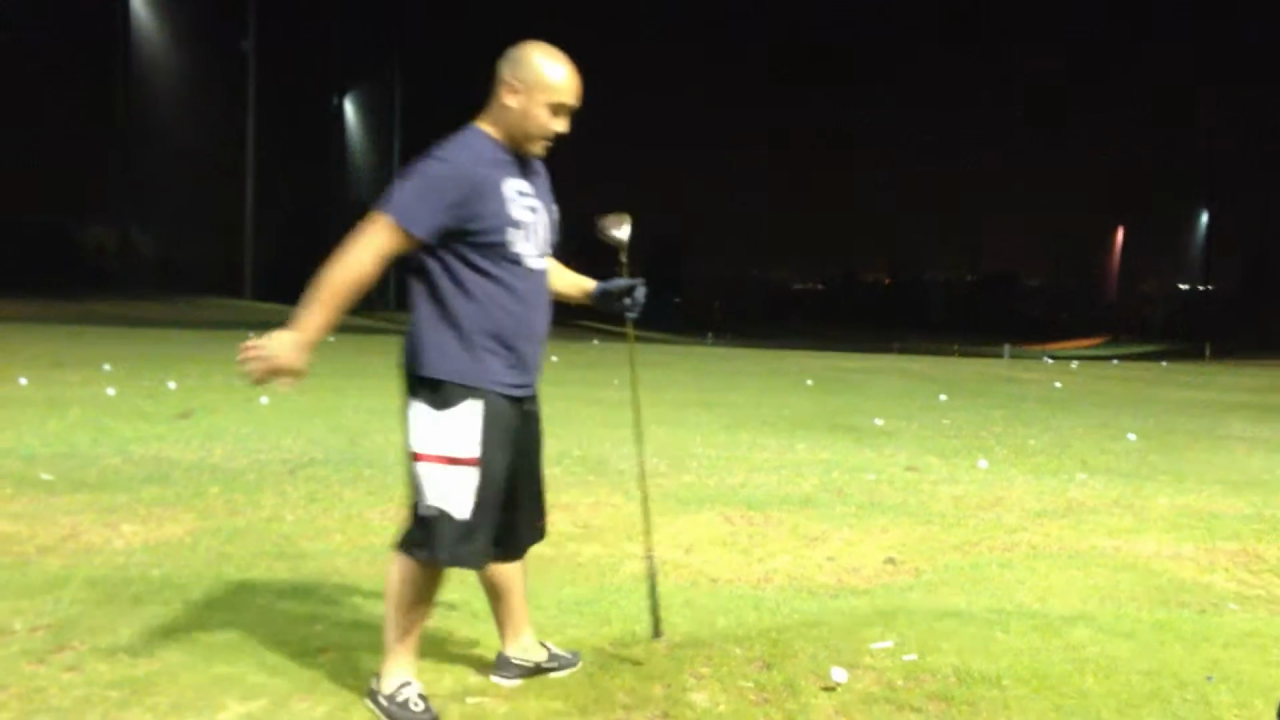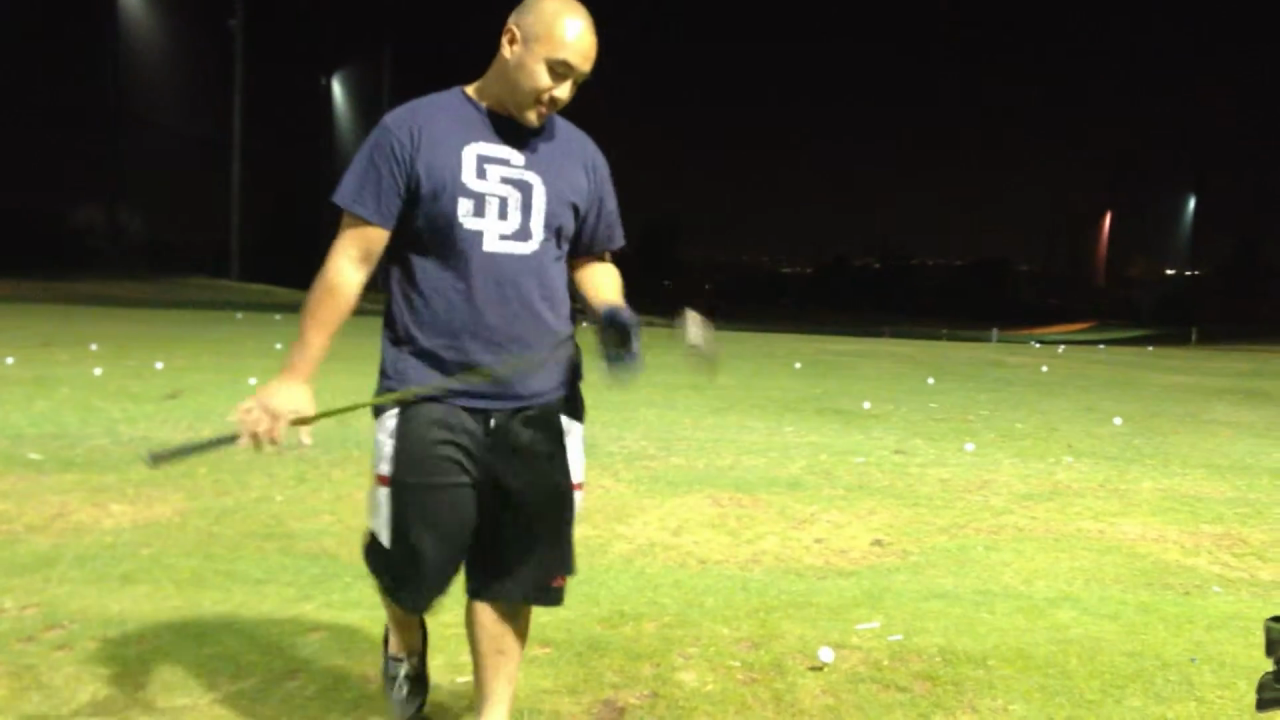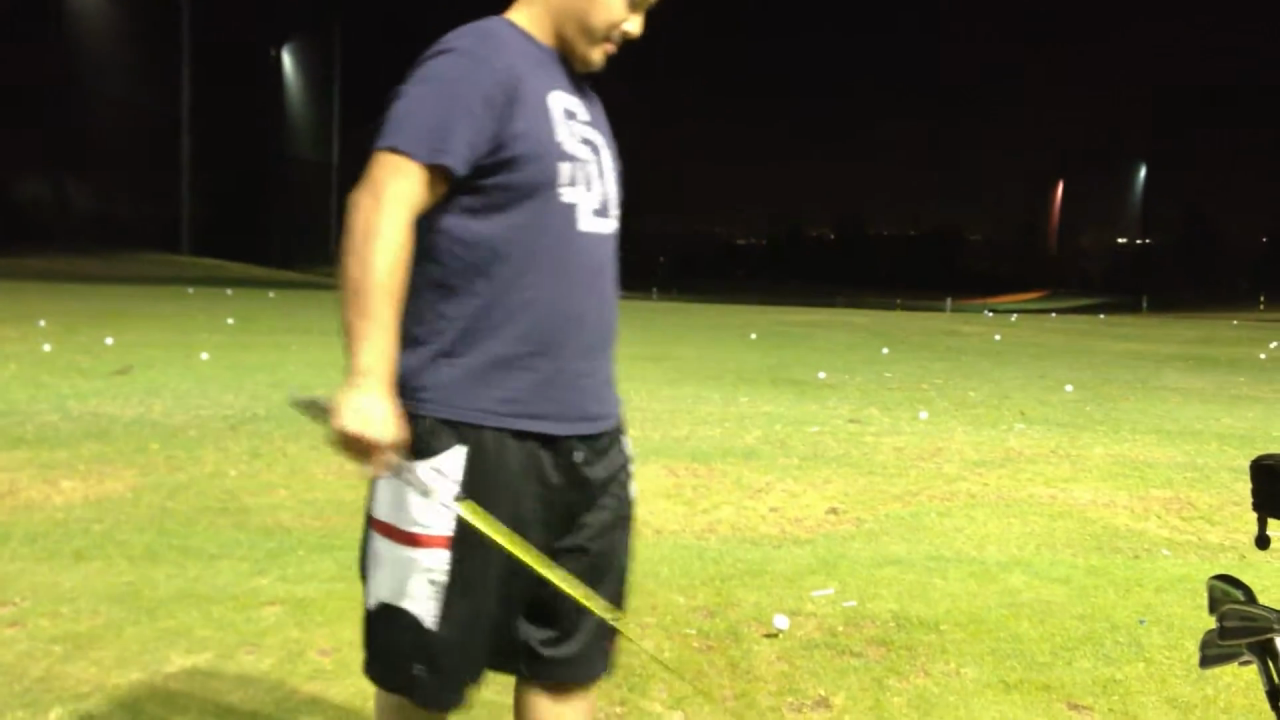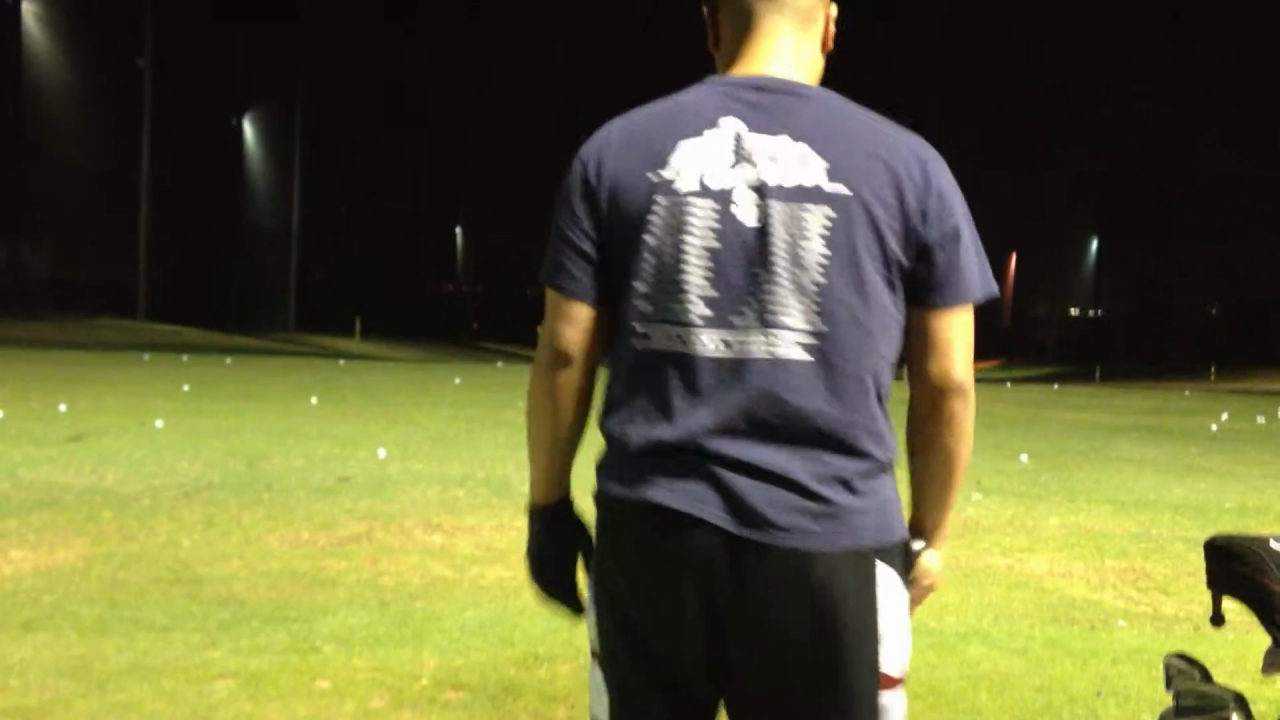
dt=1s
person 1, frame 1
left shoulder: (533, 173)
right shoulder: (459, 168)
right elbow: (368, 249)
left wrist: (595, 291)
right wrist: (299, 335)
left hip: (515, 386)
right hip: (458, 386)
left knee: (509, 522)
right knee: (440, 526)
left ankle: (519, 648)
person 1, frame 2
left shoulder: (581, 156)
right shoulder: (413, 131)
left elbow: (591, 261)
right elbow: (351, 258)
left wrist: (612, 313)
right wrist: (296, 376)
left hip: (540, 404)
right hip: (430, 396)
left knee: (512, 574)
right knee: (416, 562)
right ankle: (405, 643)
person 1, frame 3
left shoulder: (582, 103)
right shoulder: (479, 66)
right elbow: (382, 206)
left wrist: (595, 406)
right wrist: (370, 383)
left hip: (588, 434)
right hip: (470, 430)
left knee: (567, 660)
right knee: (425, 660)
person 1, frame 4
left shoulder: (617, 149)
right shoulder: (908, 164)
left elbow: (566, 352)
right elbow: (947, 384)
left wrist: (548, 505)
right wrist: (926, 534)
left hip: (653, 528)
right hip: (830, 542)
